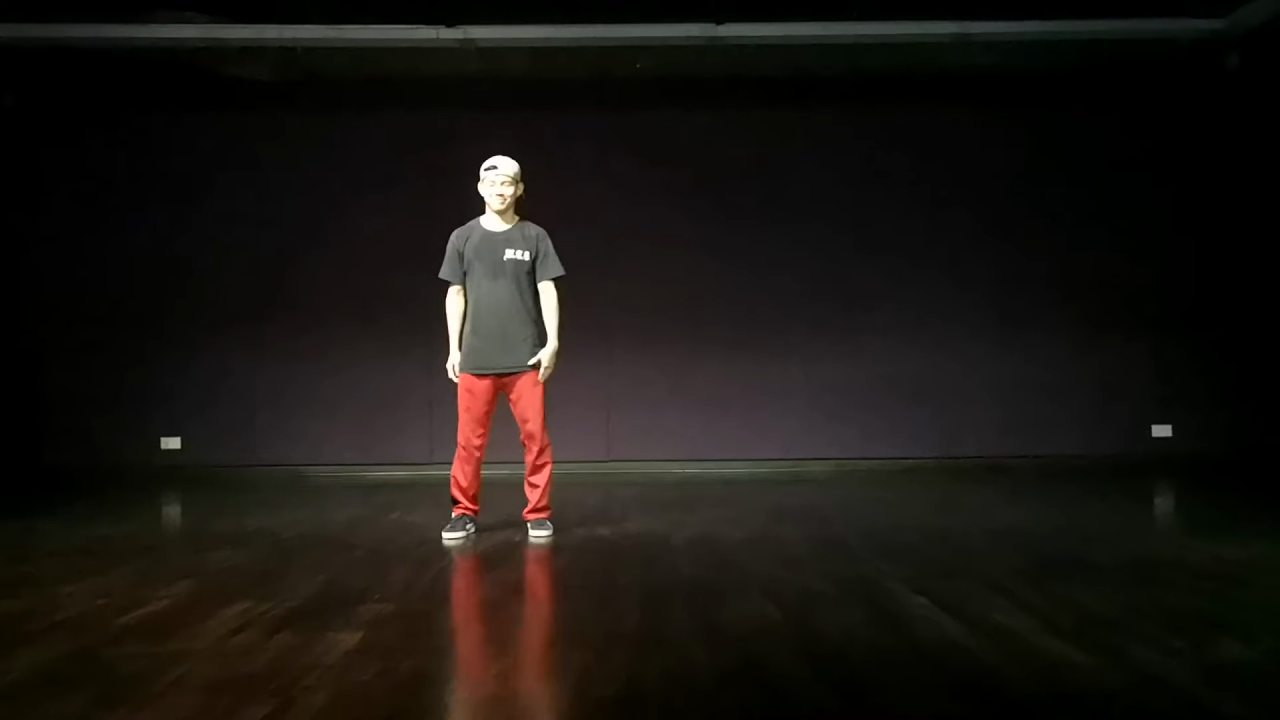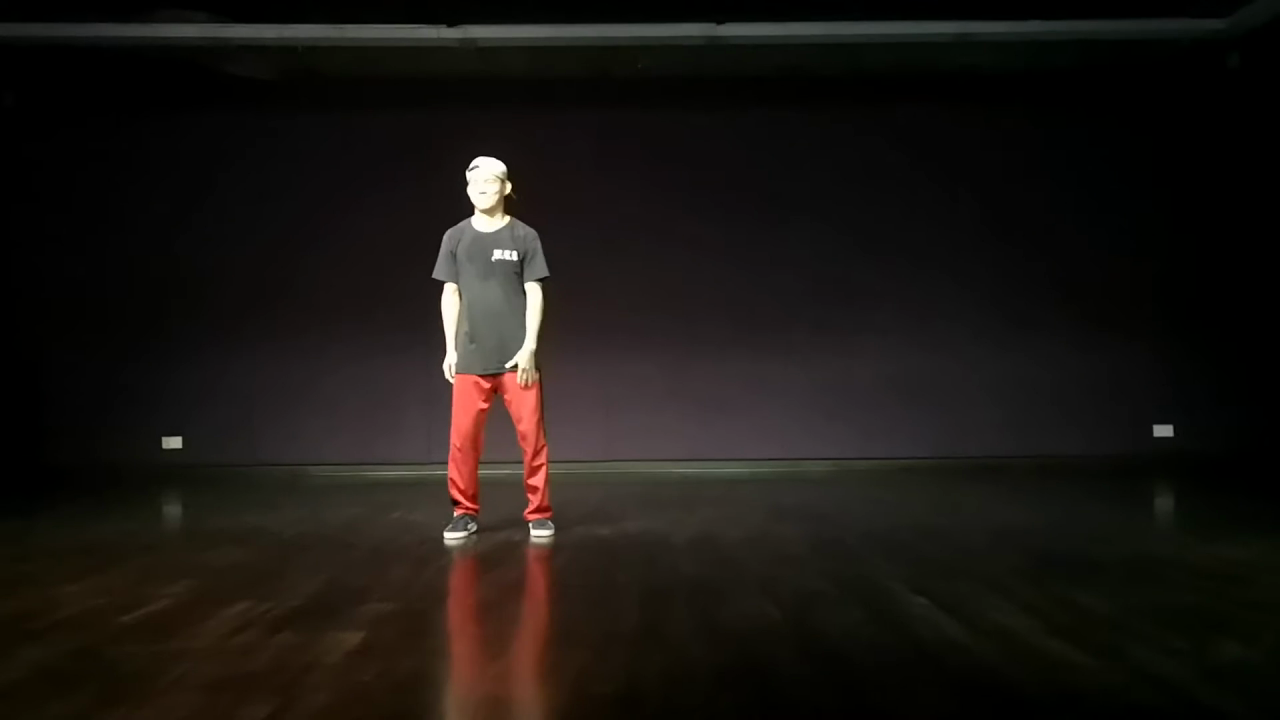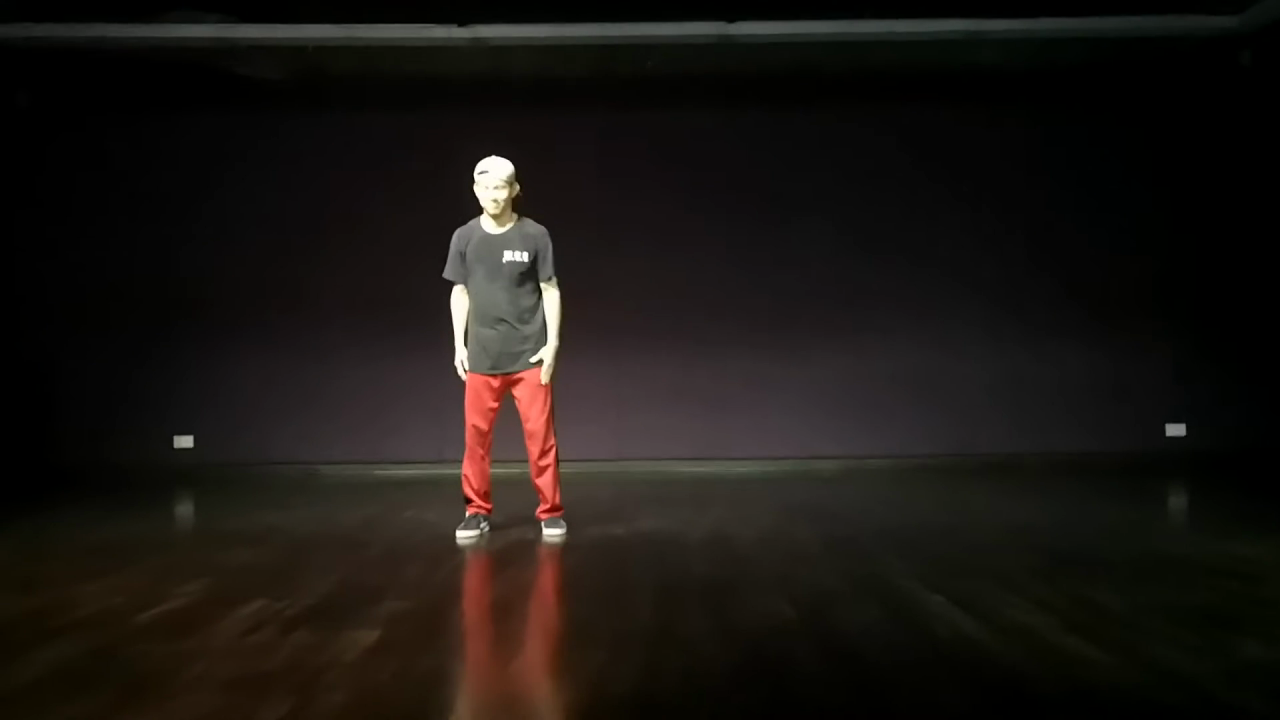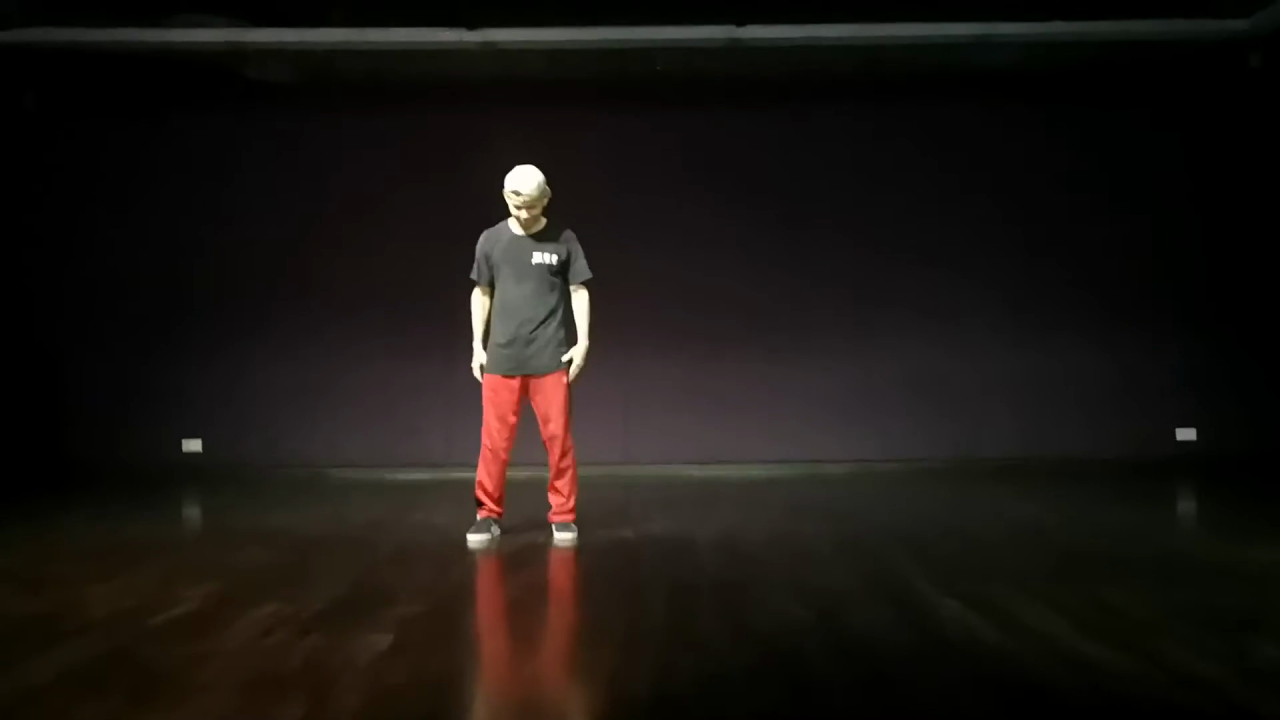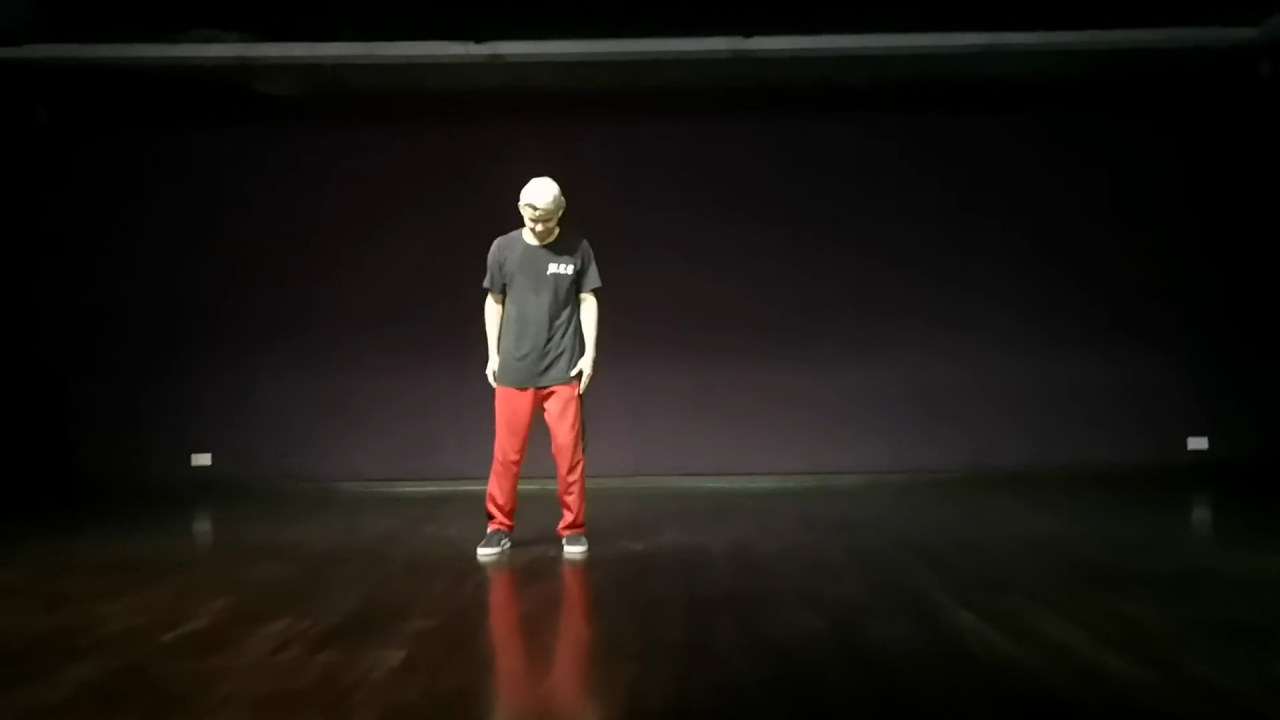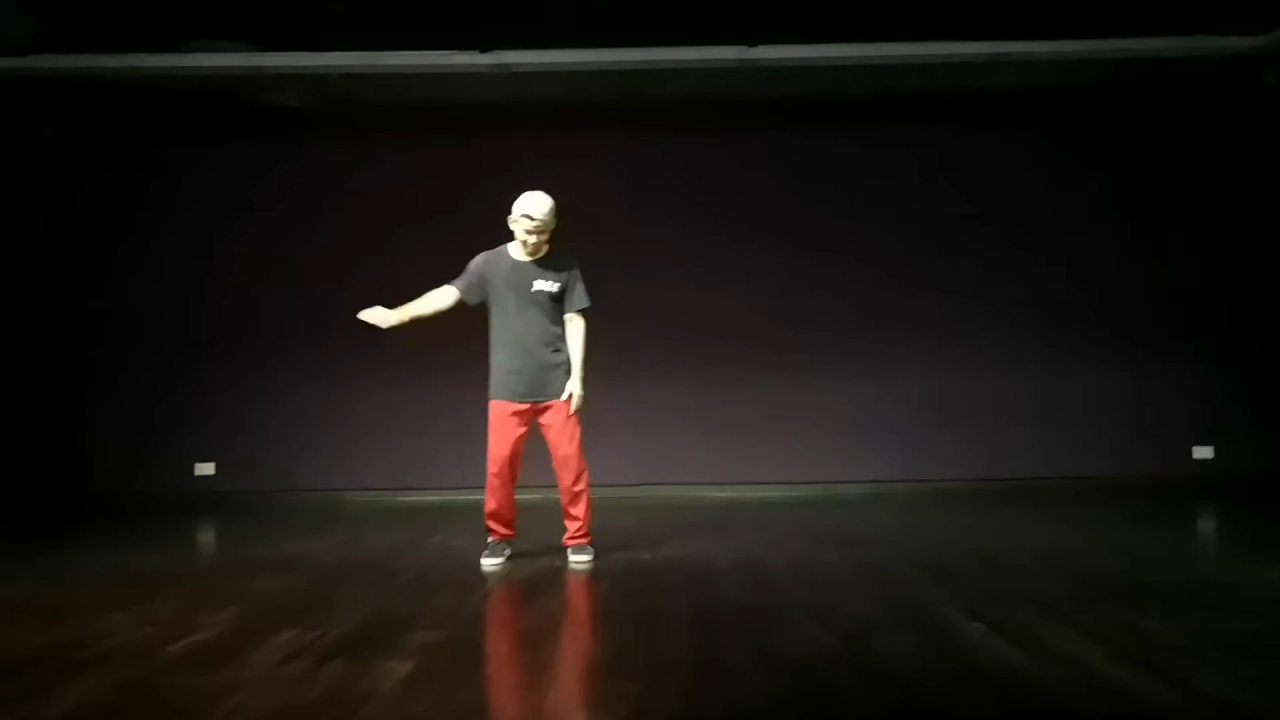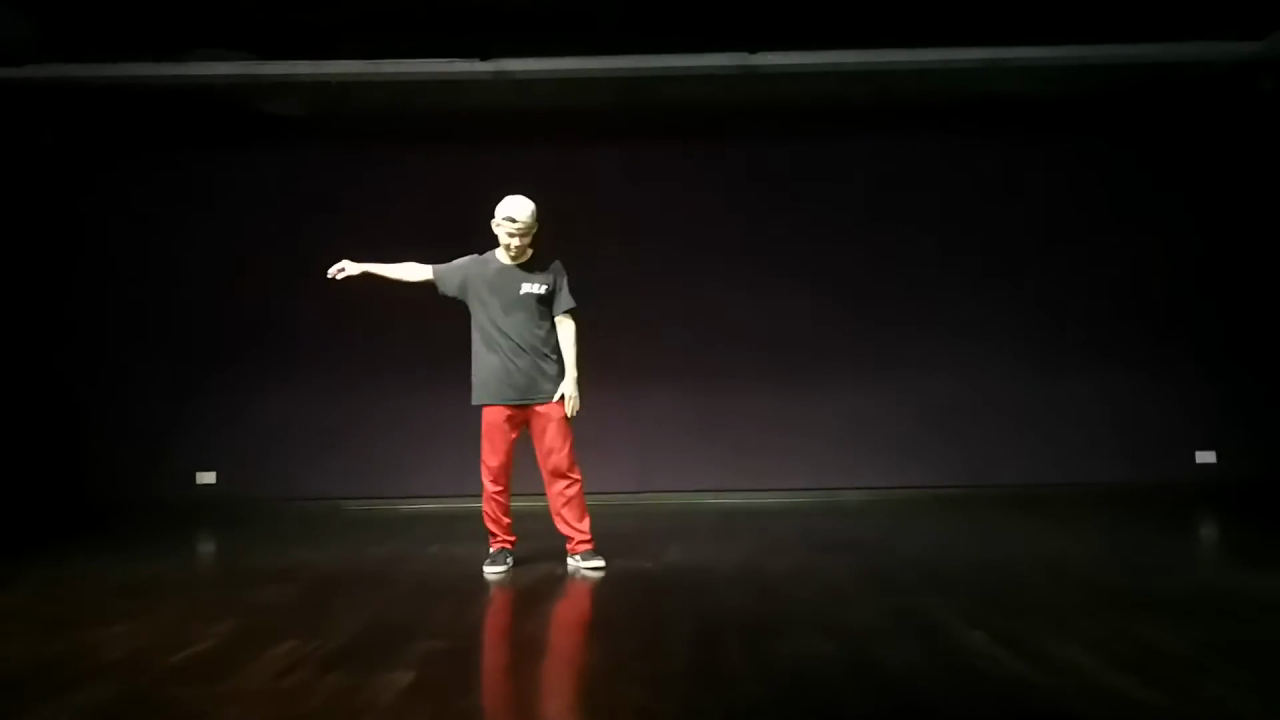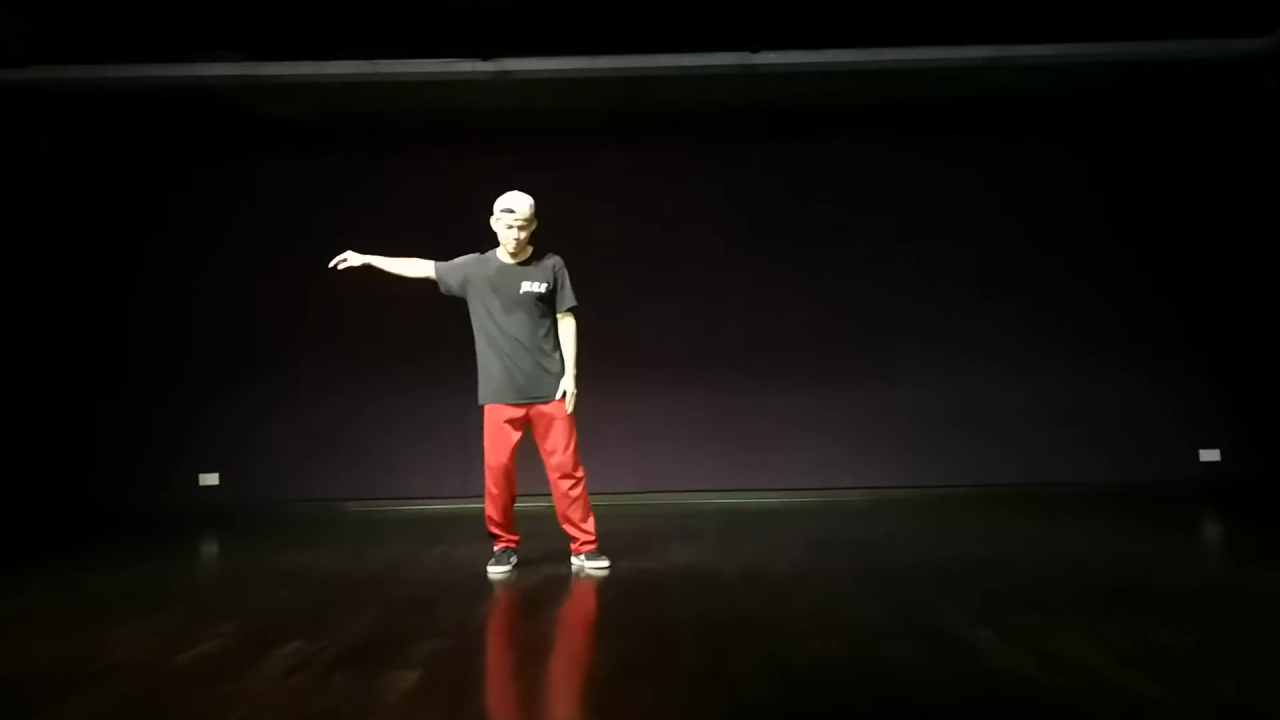
dt=0.4s
person 1, frame 1
left shoulder: (534, 236)
right shoulder: (462, 237)
left elbow: (547, 290)
right elbow: (455, 295)
left wrist: (552, 342)
right wrist: (453, 347)
left hip: (524, 356)
right hip: (475, 357)
left knee: (535, 436)
right knee: (469, 438)
left ankle: (538, 513)
right ankle: (464, 513)
person 1, frame 2
left shoulder: (524, 236)
right shoulder: (455, 237)
left elbow: (535, 293)
right elbow: (451, 294)
left wrist: (529, 346)
right wrist: (450, 348)
left hip: (515, 355)
right hip: (471, 357)
left knee: (531, 436)
right knee: (463, 438)
left ankle: (539, 512)
right ankle: (465, 512)
person 1, frame 3
left shoulder: (534, 234)
right shoulder: (464, 237)
left elbow: (550, 290)
right elbow: (460, 293)
left wrist: (552, 342)
right wrist: (459, 344)
left hip: (529, 354)
right hip: (481, 356)
left knee: (539, 434)
right knee: (476, 435)
left ankle: (550, 511)
right ankle: (477, 511)
person 1, frame 4
left shoulder: (563, 239)
right shoulder: (491, 240)
left elbow: (578, 291)
right elbow: (481, 293)
left wrist: (583, 341)
right wrist: (477, 346)
left hip: (550, 357)
right hip: (501, 358)
left knee: (557, 438)
right knee: (494, 440)
left ankle: (563, 514)
right ankle: (489, 514)
person 1, frame 5
left shoulder: (578, 249)
right shoulder: (502, 248)
left elbow: (588, 302)
right elbow: (494, 302)
left wrist: (589, 352)
right wrist: (492, 356)
left hip: (563, 369)
right hip: (514, 370)
left knee: (568, 451)
right knee: (506, 452)
left ankle: (572, 528)
right ankle: (499, 528)
person 1, frame 6
left shoulder: (565, 268)
right shoulder: (489, 264)
left elbow: (575, 321)
right elbow: (448, 293)
left wrist: (577, 374)
right wrist: (399, 314)
left hip: (557, 385)
right hip: (508, 386)
left knee: (570, 462)
right knee: (500, 465)
left ankle: (578, 538)
right ankle: (499, 537)
person 1, frame 7
left shoulder: (550, 270)
right shoulder: (473, 269)
left elbow: (564, 322)
right elbow: (420, 271)
left wrist: (571, 375)
right wrist: (364, 267)
left hip: (547, 388)
right hip: (497, 392)
left knee: (560, 468)
right knee: (495, 472)
left ankle: (580, 545)
right ankle: (501, 545)
person 1, frame 8
left shoulder: (551, 266)
right shoulder: (473, 269)
left elbow: (565, 319)
right elbow: (418, 269)
left wrist: (570, 373)
right wrist: (365, 259)
left hip: (548, 388)
right hip: (500, 391)
left knee: (565, 466)
right knee: (497, 470)
left ankle: (584, 545)
right ankle: (505, 545)
